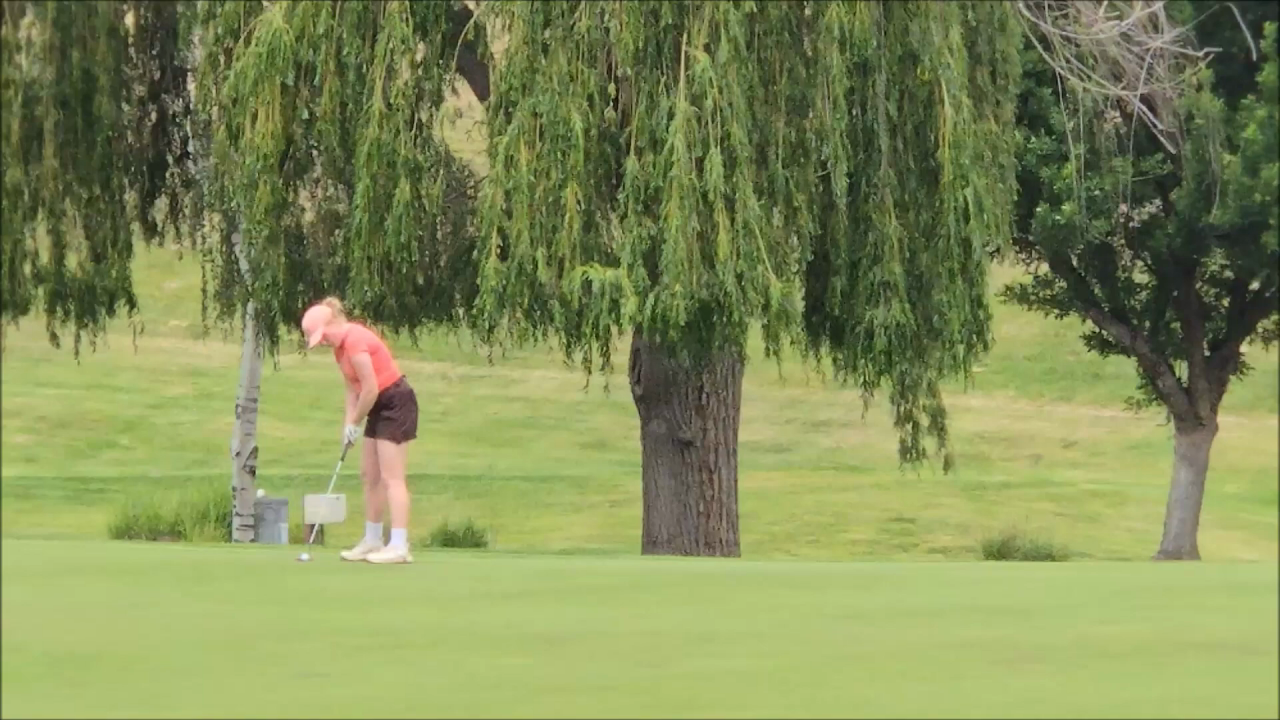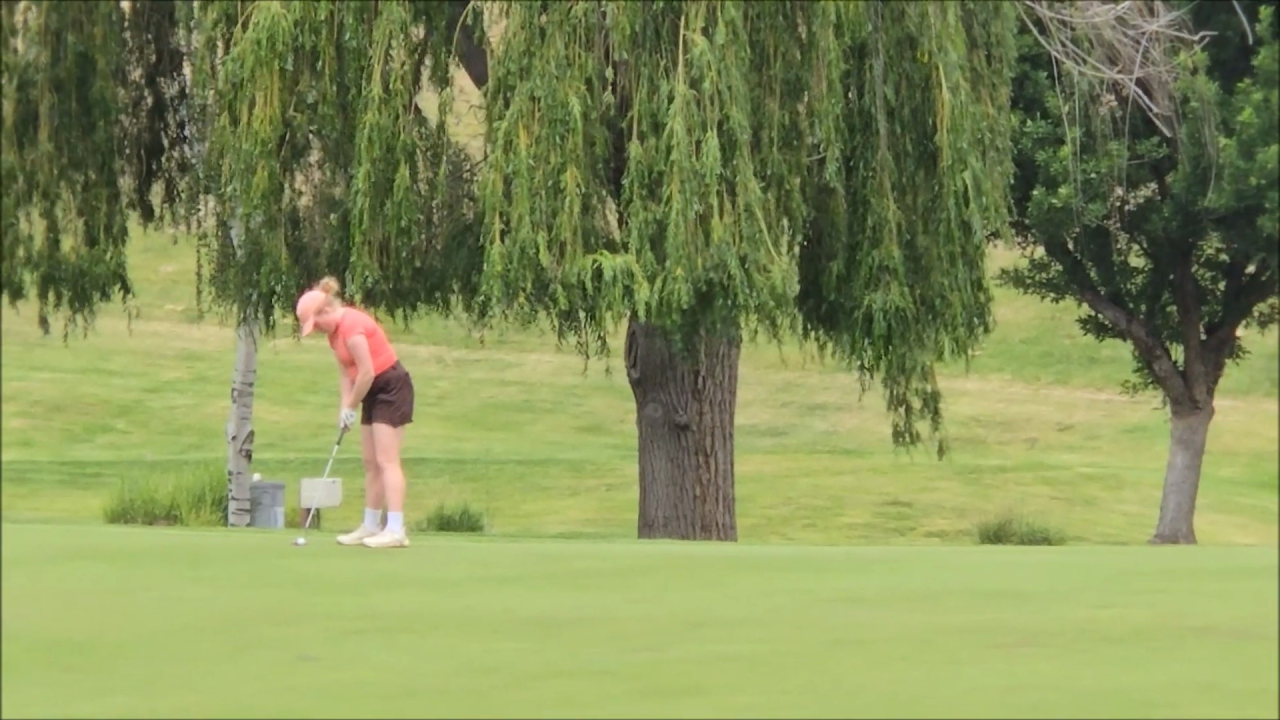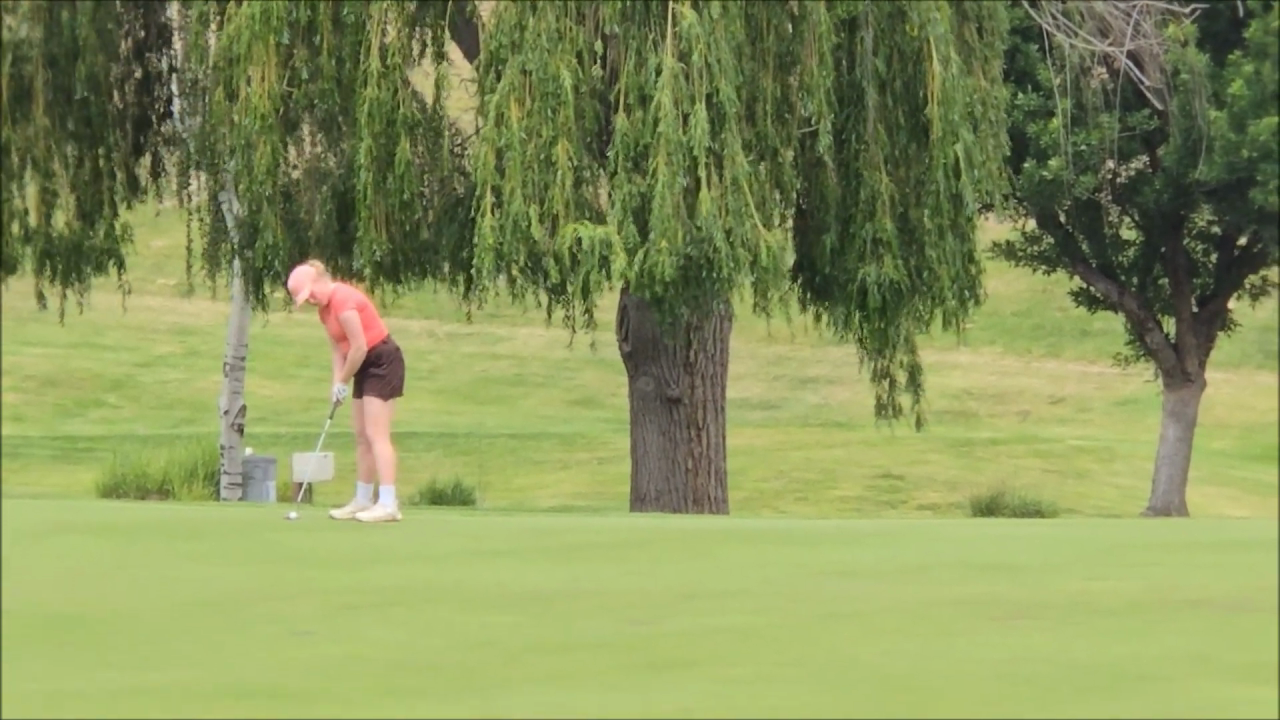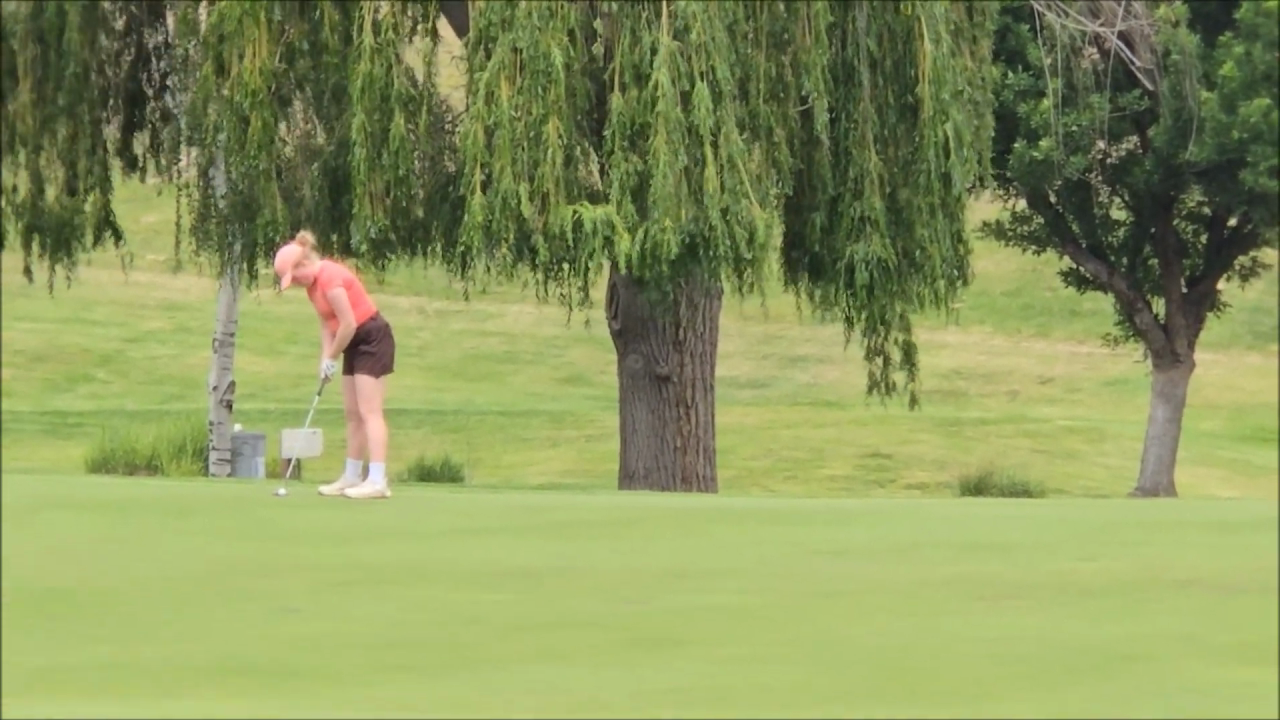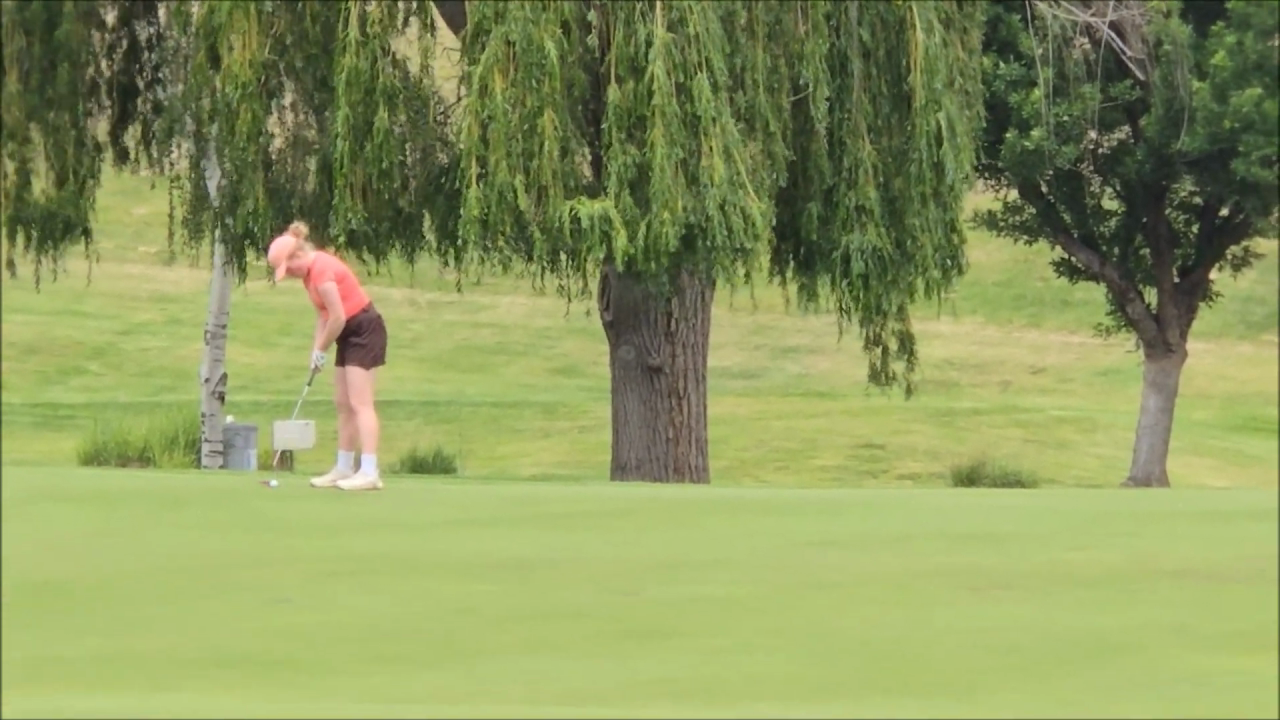
dt=1s
person 1, frame 1
left shoulder: (355, 341)
right shoulder: (341, 346)
left elbow: (371, 389)
right elbow: (352, 388)
left wrist: (354, 422)
right wrist: (349, 424)
left hip: (396, 405)
right hip: (379, 408)
left knee: (391, 477)
right knee: (370, 476)
left ankle: (399, 547)
right ankle: (372, 541)
person 1, frame 2
left shoulder: (351, 325)
right shoulder: (335, 332)
left elbow: (367, 373)
right elbow: (347, 373)
left wrist: (351, 407)
right wrist: (345, 408)
left hip: (392, 389)
right hip: (374, 393)
left knee: (386, 461)
right knee: (371, 462)
left ankle: (396, 530)
right ankle: (371, 526)
person 1, frame 3
left shoulder: (343, 299)
right shoulder: (325, 308)
left elbow: (359, 347)
right elbow: (338, 348)
left wrist: (342, 381)
right wrist: (337, 382)
left hip: (382, 363)
right hip: (366, 367)
left knee: (376, 435)
right knee: (362, 436)
left ankle: (388, 504)
right ankle: (363, 500)
person 1, frame 4
left shoulder: (329, 277)
right shoulder: (313, 284)
left elbow: (348, 324)
right elbow: (327, 324)
left wrist: (332, 357)
right wrist: (325, 359)
left hip: (372, 340)
right hip: (355, 344)
left knee: (369, 412)
right knee: (352, 414)
left ankle: (377, 481)
right ankle: (351, 477)
person 1, frame 5
left shoulder: (322, 270)
right shoulder: (309, 273)
left elbow: (338, 317)
right elbow: (323, 315)
left wrist: (321, 349)
right wrist: (317, 348)
left hip: (364, 332)
right hip: (349, 336)
left knee: (359, 403)
right knee: (343, 405)
left ankle: (369, 472)
right ankle: (343, 469)
